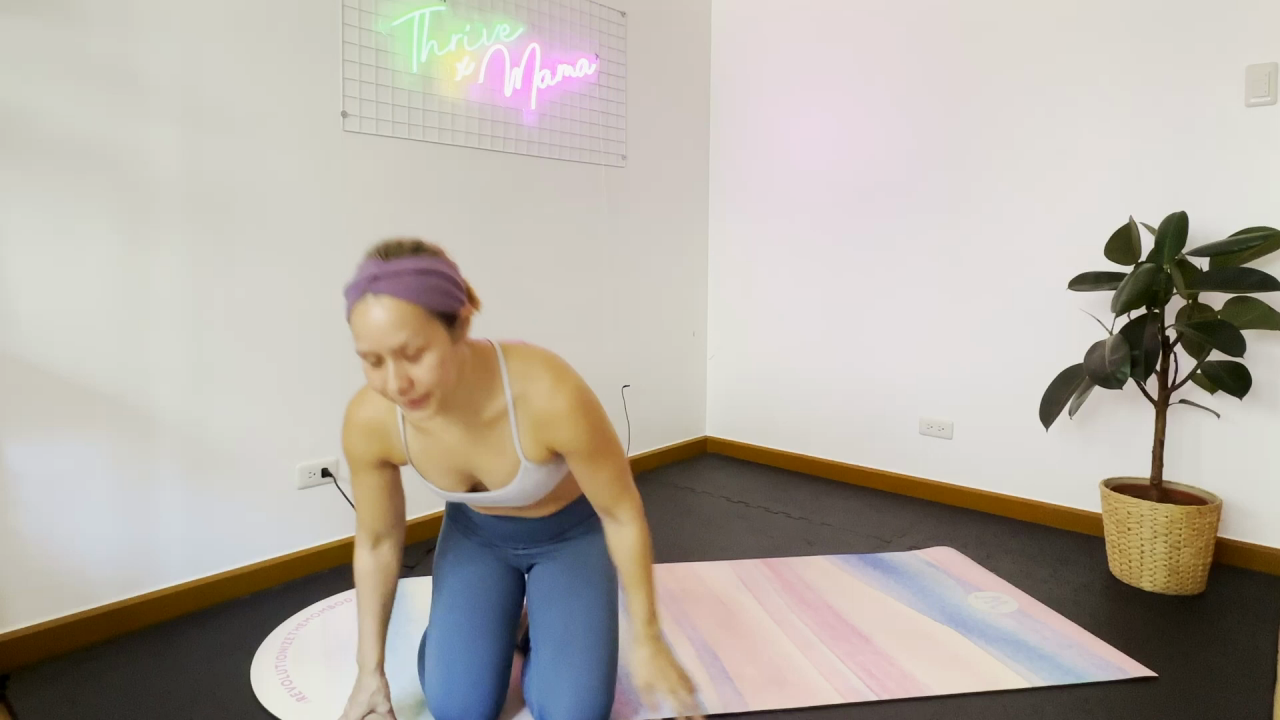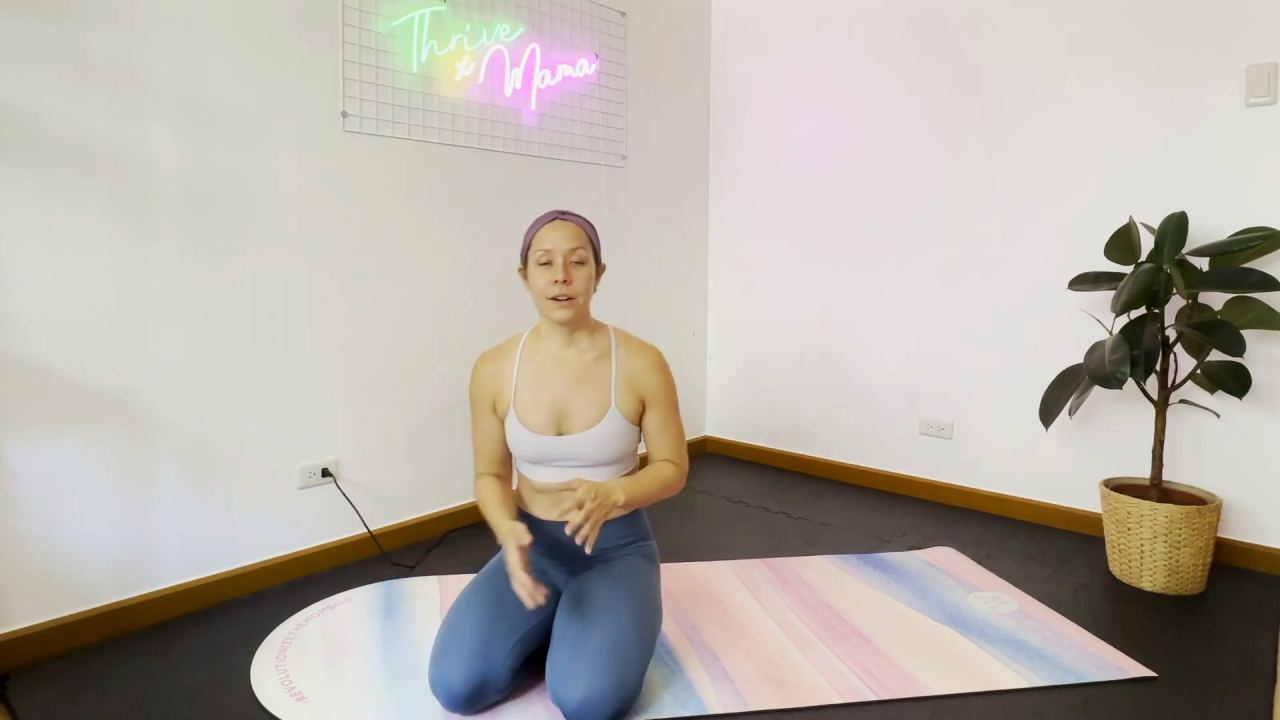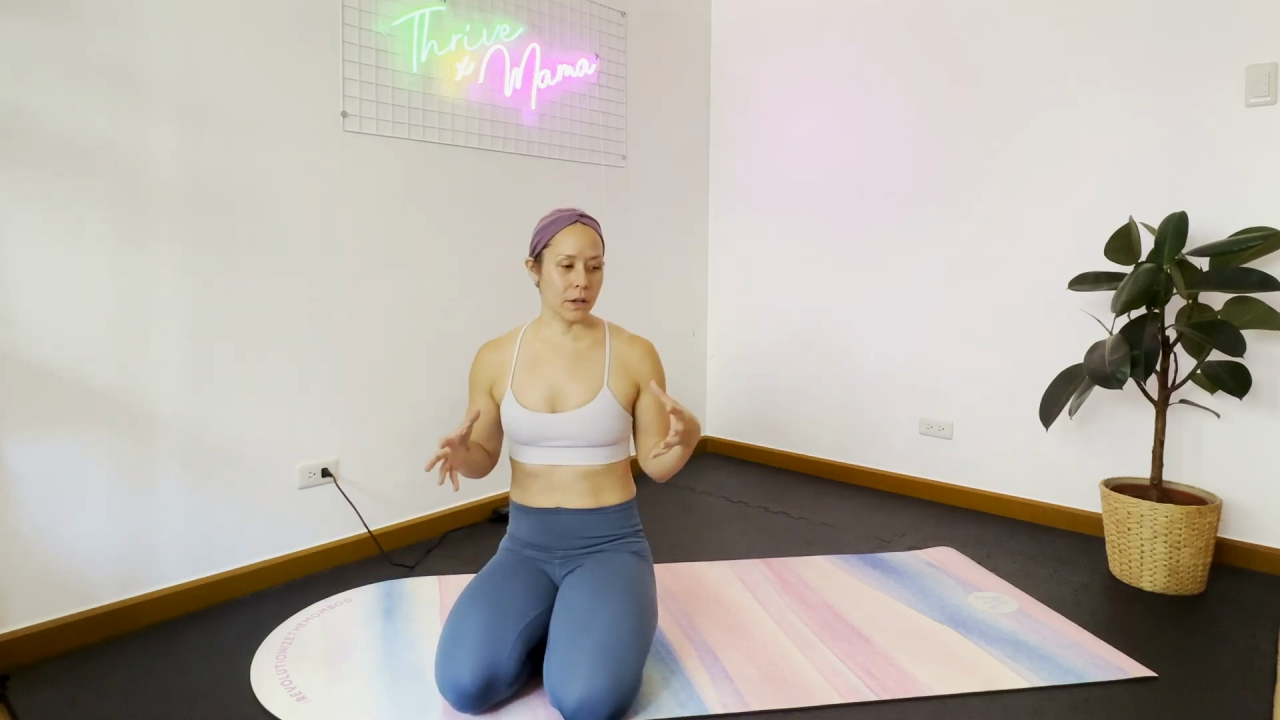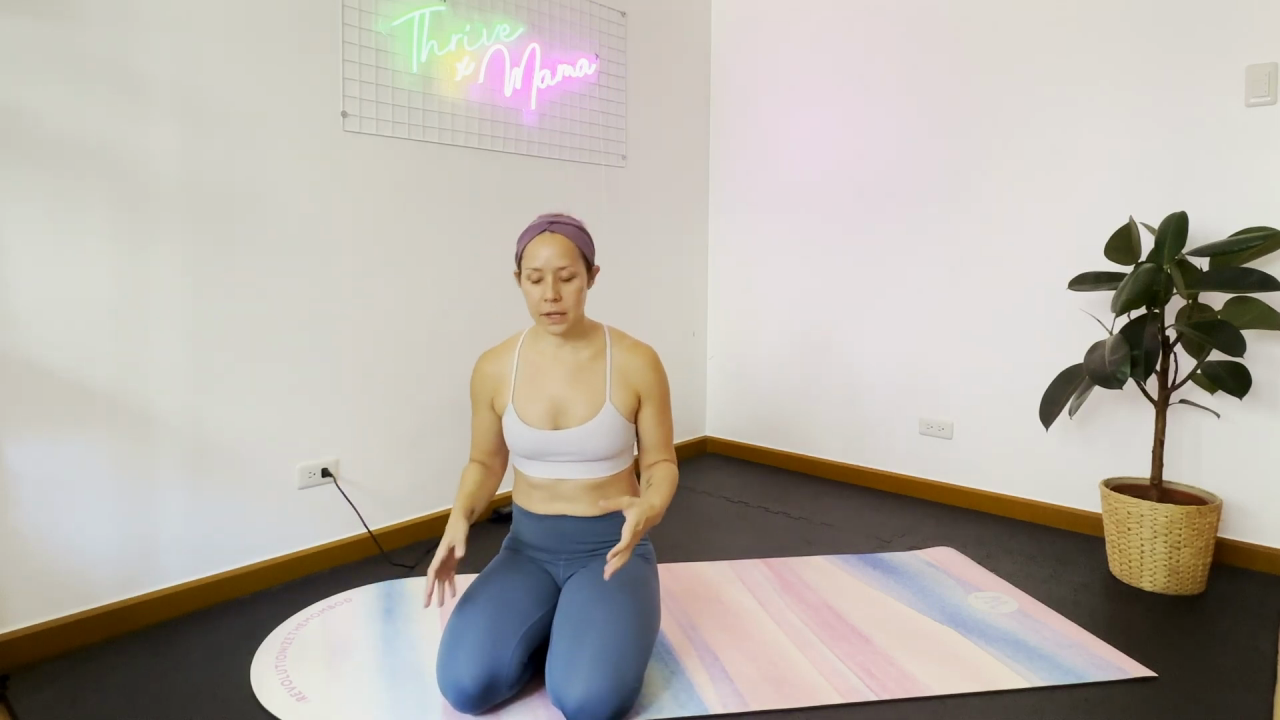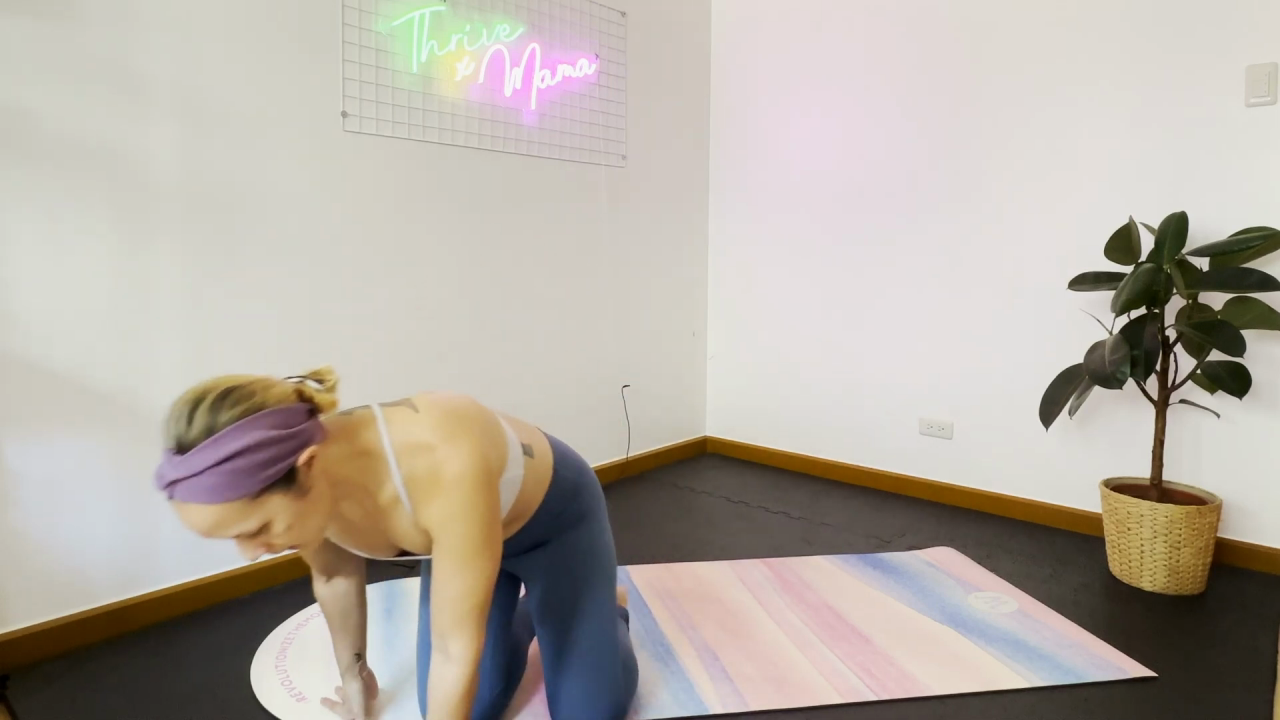
dt=1s
person 1, frame 1
left shoulder: (551, 394)
right shoulder: (369, 419)
left elbow: (622, 513)
right elbow: (377, 542)
left wrist: (648, 640)
right wrist: (369, 672)
left hip: (574, 528)
right hip: (476, 532)
left ankle: (548, 630)
right ankle: (474, 632)
person 1, frame 2
left shoulder: (641, 363)
right shoulder: (494, 368)
left elbow: (673, 471)
right elbow: (489, 477)
left wrist: (611, 495)
right wrist: (510, 534)
left hip: (618, 549)
right hip: (534, 549)
left ankle: (595, 630)
right ankle: (553, 628)
person 1, frame 3
left shoulder: (634, 354)
right shoulder: (495, 357)
left elbow: (657, 459)
right elbow: (484, 457)
left wrist: (684, 437)
right wrist: (461, 452)
left hip: (610, 544)
right hip: (526, 544)
left ankle: (601, 628)
right ankle: (554, 630)
person 1, frame 4
left shoulder: (634, 362)
right shoulder: (493, 367)
left elbow: (661, 464)
right elbow: (482, 462)
left wrist: (645, 510)
right wrist: (458, 520)
left hip: (611, 548)
right hip: (529, 546)
left ankle: (598, 627)
right ankle: (549, 629)
person 1, frame 5
left shoulder: (443, 463)
right shoulder: (300, 487)
left elbow: (456, 653)
right elbow: (337, 578)
right wrist: (355, 676)
left hip: (557, 514)
right hip: (474, 523)
left ankle: (605, 608)
right ankle: (532, 607)
